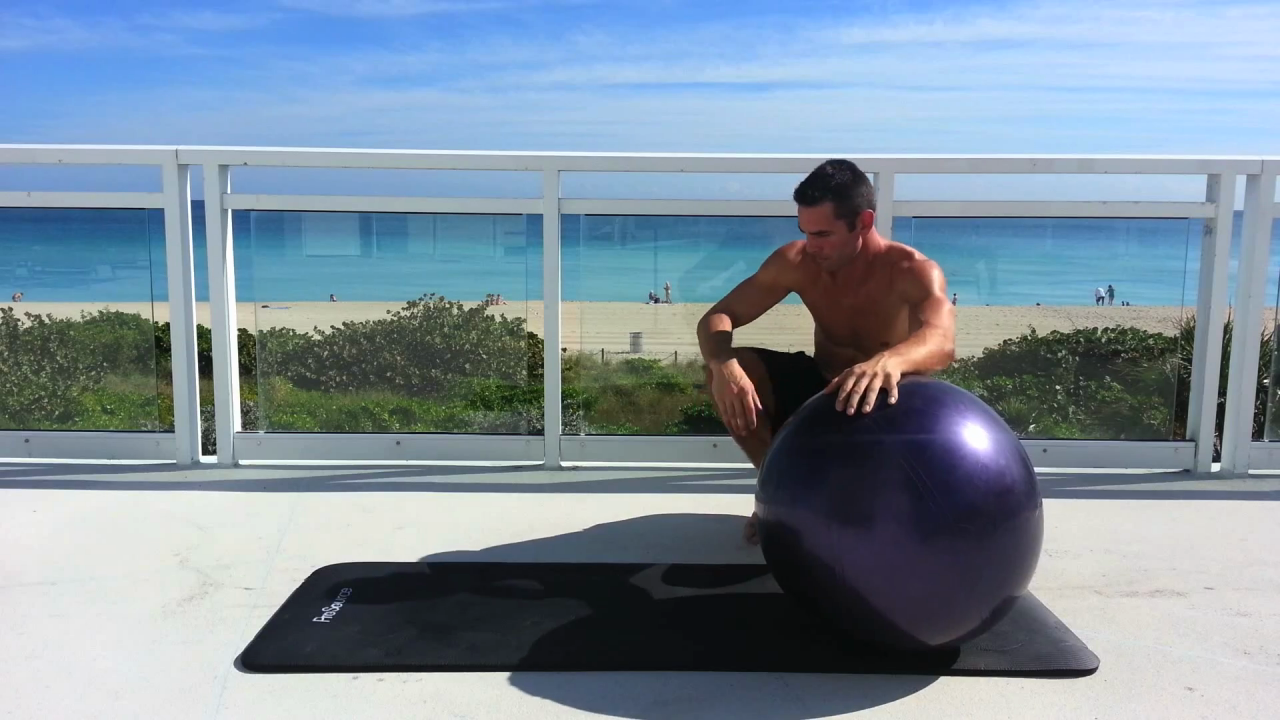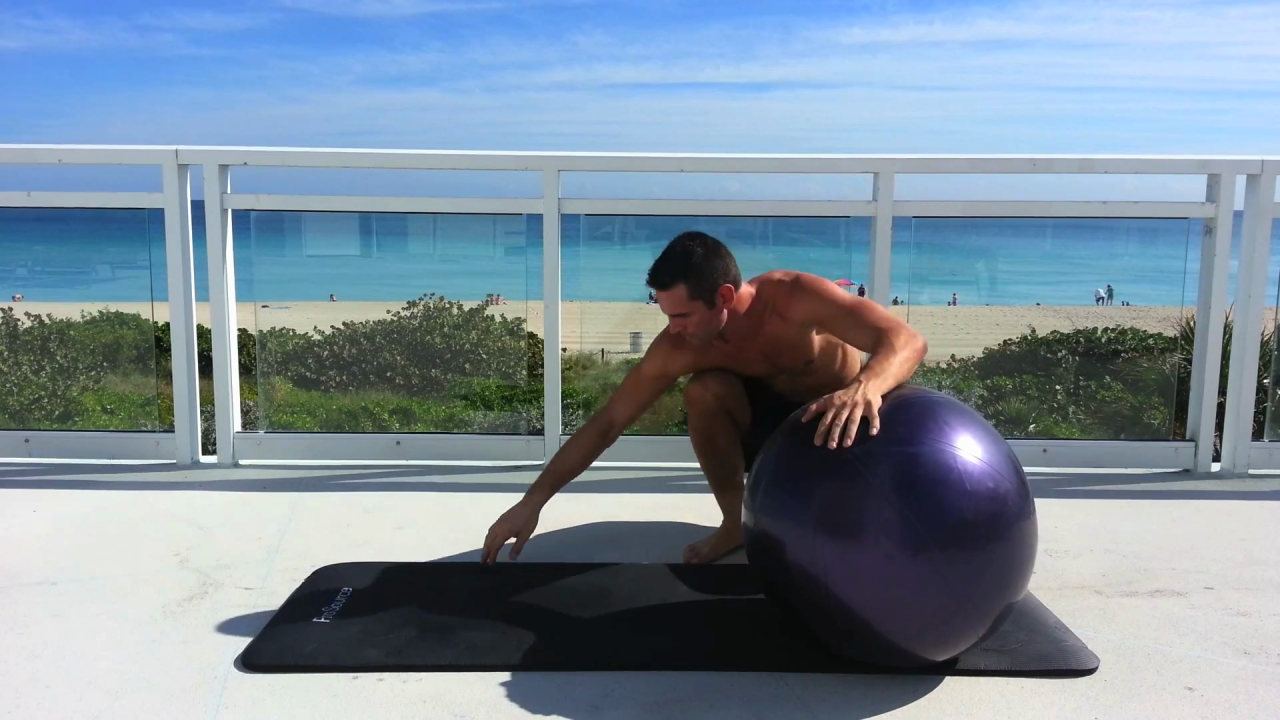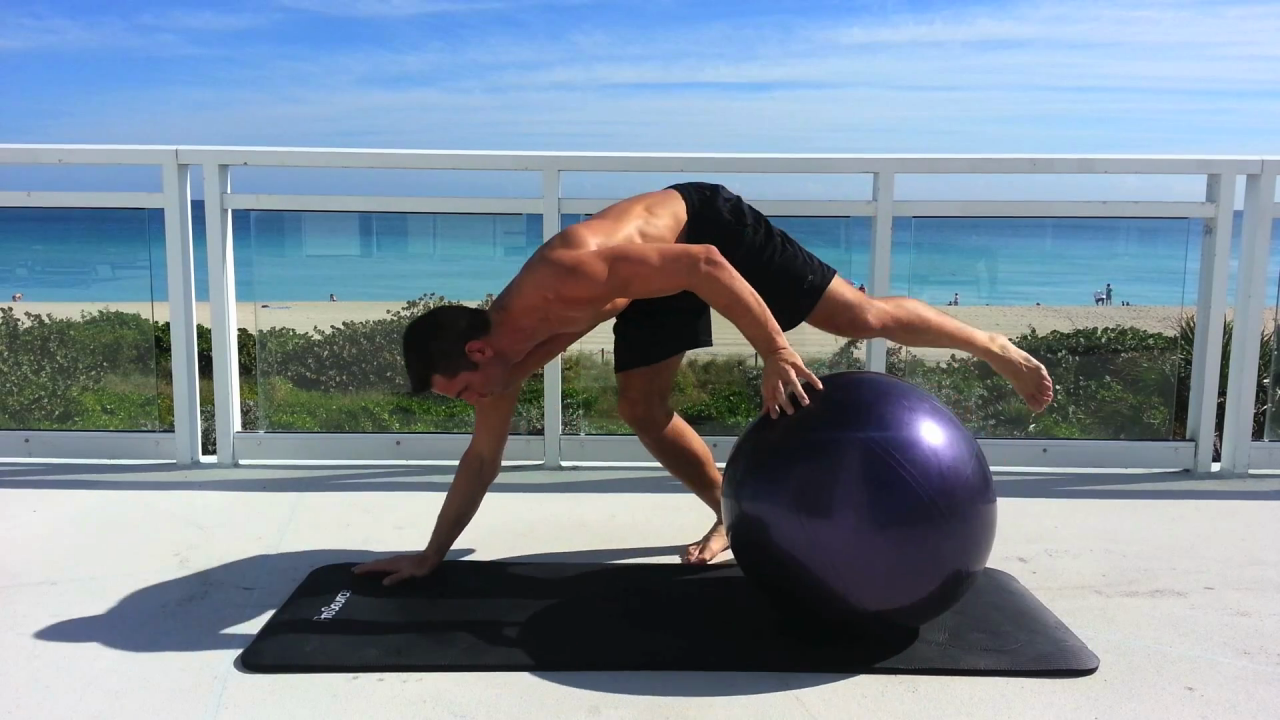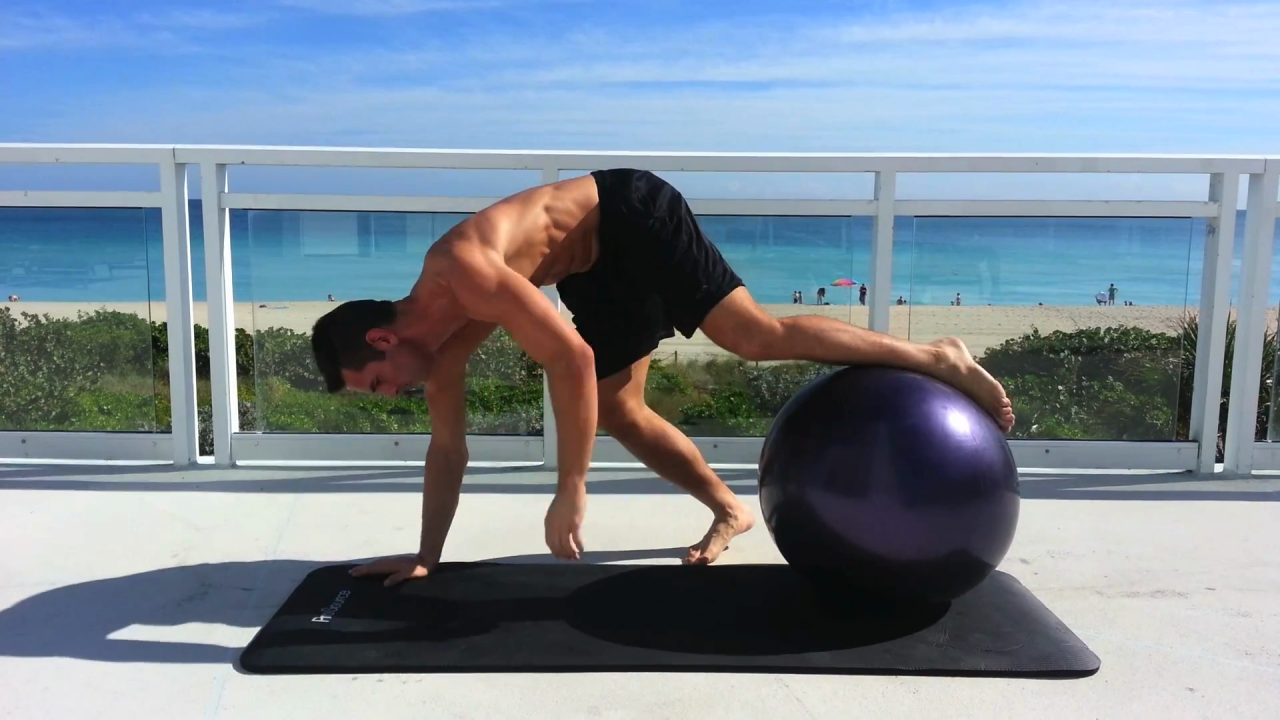
dt=0.7s
person 1, frame 1
left shoulder: (913, 272)
right shoulder: (795, 262)
left elbow: (940, 342)
right elbow: (718, 318)
left wrist: (885, 362)
right wrist: (724, 366)
left hip: (885, 404)
right knee: (733, 367)
person 1, frame 2
left shoulder: (795, 296)
right shoulder: (677, 347)
left elbow: (907, 342)
right elbow: (606, 422)
left wrist: (865, 388)
right wrist: (532, 501)
left hip: (838, 416)
right hip: (774, 405)
right knee: (703, 392)
right ankle: (735, 524)
person 1, frame 3
left shoulder: (561, 281)
right shoulder: (508, 350)
left elbow: (705, 265)
right elbow: (482, 458)
left wrist: (776, 353)
right wrist: (431, 553)
left hip: (702, 223)
right hip: (651, 269)
left knee: (858, 317)
right knee: (639, 406)
left ankle: (998, 350)
right ankle: (732, 515)
person 1, frame 4
left shoulder: (460, 276)
right shoulder: (437, 339)
left elbow: (572, 356)
right elbow: (447, 446)
left wrist: (570, 492)
right wrist: (427, 554)
left hip: (630, 213)
right hip: (595, 264)
left knee: (754, 336)
right knee: (617, 413)
left ankle: (937, 360)
right ankle: (729, 511)
